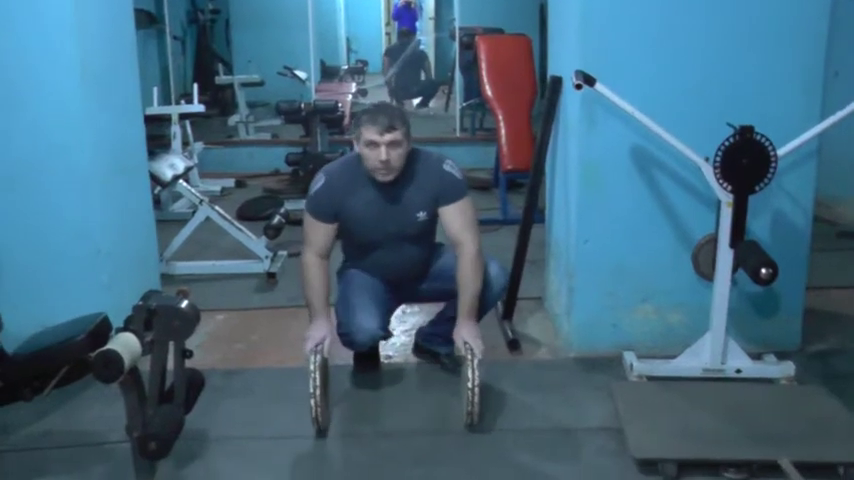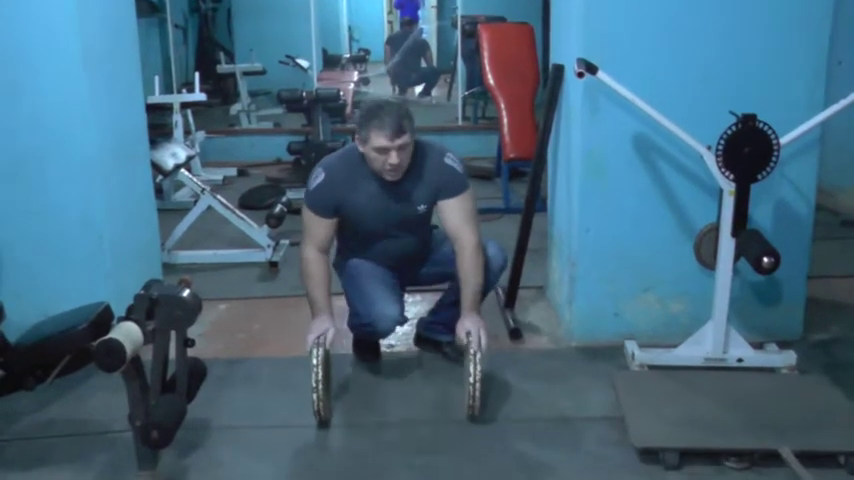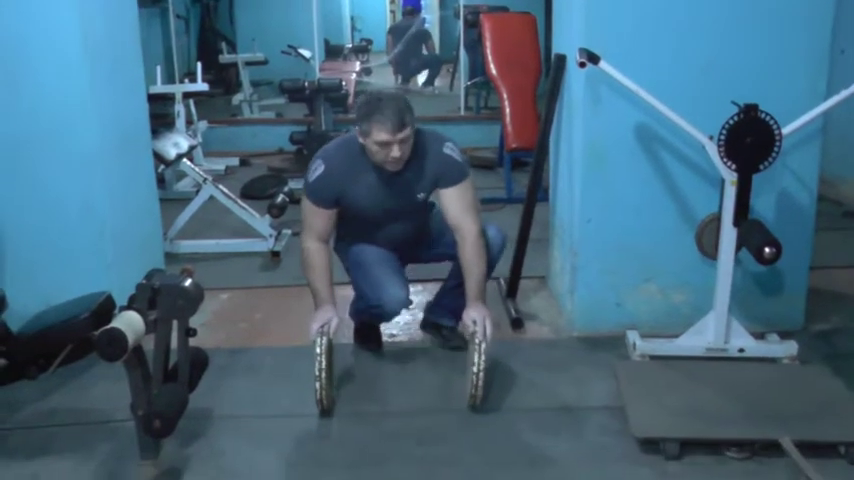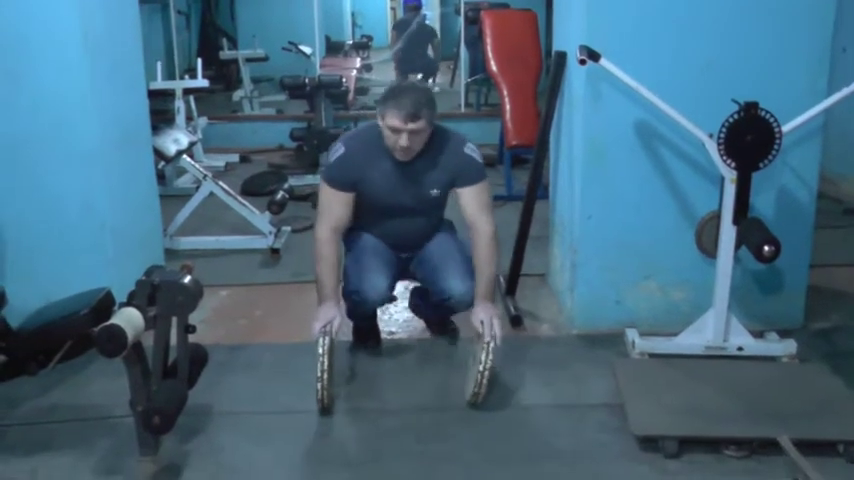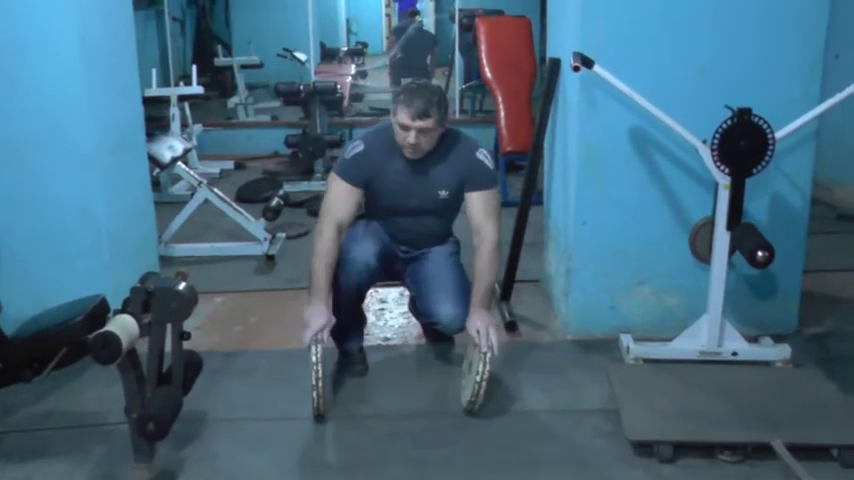
dt=0.3s
person 1, frame 1
left shoulder: (440, 172)
right shoulder: (331, 183)
left elbow: (467, 245)
right elbow: (315, 255)
left wrist: (466, 319)
right wrist: (320, 318)
left hip: (427, 266)
right hip: (366, 274)
left knee: (493, 278)
right knee: (363, 332)
left ankle: (433, 341)
right ankle: (366, 345)
person 1, frame 2
left shoulder: (441, 164)
right shoulder: (330, 176)
left elbow: (466, 240)
right elbow: (314, 250)
left wrist: (469, 312)
right wrist: (322, 314)
left hip: (423, 252)
right hip: (364, 261)
left knee: (492, 257)
right knee: (384, 318)
left ankle: (435, 331)
right ankle: (364, 332)
person 1, frame 3
left shoulder: (440, 152)
right shoulder: (330, 165)
left elbow: (467, 227)
right elbow: (315, 240)
left wrist: (475, 301)
right wrist: (325, 305)
left hip: (422, 231)
right hip: (364, 244)
left knee: (492, 240)
right knee: (392, 299)
left ankle: (440, 317)
right ankle: (364, 318)
person 1, frame 4
left shoulder: (459, 152)
right shoulder: (349, 151)
left elbow: (482, 226)
right elbow: (328, 230)
left wrist: (484, 301)
right wrist: (329, 301)
left hip: (430, 238)
right hip: (370, 238)
left knee: (461, 293)
right knee: (372, 291)
left ankle: (429, 307)
right ankle: (362, 321)
person 1, frame 5
left shoulder: (471, 157)
right shoulder: (366, 149)
left elbow: (486, 233)
right elbow: (330, 223)
left wrist: (480, 308)
right wrist: (319, 301)
left hip: (433, 250)
right hip: (379, 240)
left knee: (452, 320)
right knee: (357, 252)
left ankle: (424, 307)
right ankle: (348, 339)
